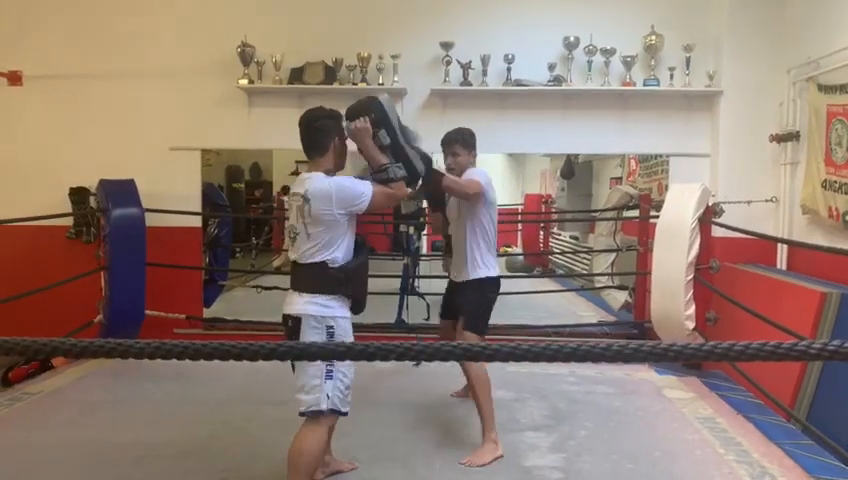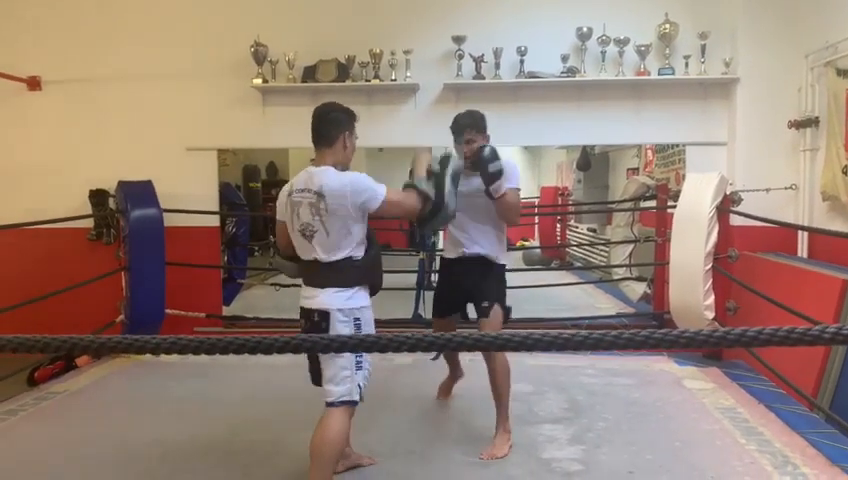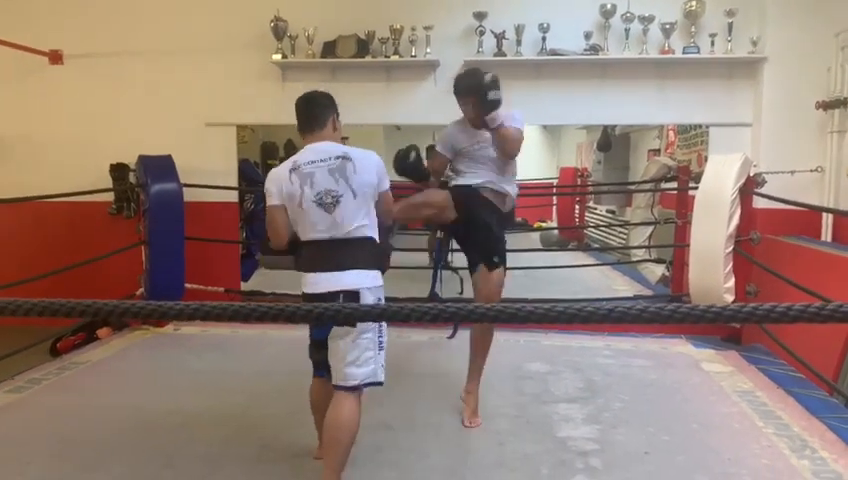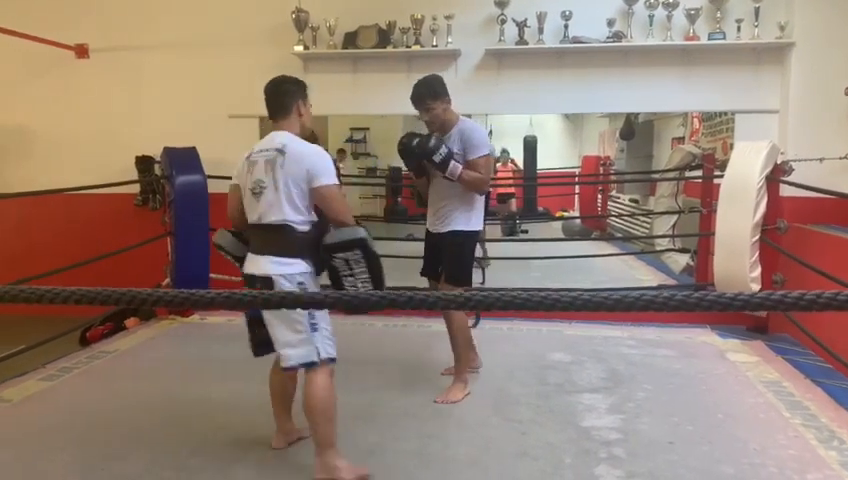
dt=1s
person 1, frame 1
left shoulder: (301, 186)
right shoulder: (335, 189)
right elbow: (398, 191)
right wrist: (367, 143)
left hip: (313, 306)
right hip: (322, 311)
left knee: (329, 396)
right knee: (318, 412)
person 1, frame 2
left shoulder: (290, 190)
right shoulder: (350, 184)
left elbow: (285, 247)
right elbow: (412, 205)
right wrist: (420, 170)
left hip: (313, 300)
right hip: (344, 303)
left knee: (343, 387)
right knee: (340, 400)
person 1, frame 3
left shoulder: (280, 174)
right shoulder: (367, 160)
left elbow: (279, 240)
right elbow: (387, 216)
left hip: (315, 282)
right hip: (359, 282)
left knee: (324, 373)
right knee: (349, 385)
left ankle: (325, 444)
person 1, frame 4
left shoulder: (250, 158)
right shoulder: (310, 154)
left elbow: (234, 214)
right elbow: (341, 217)
left hip: (259, 266)
right hip: (291, 268)
left knee: (288, 354)
right knee: (318, 363)
left ankle: (284, 428)
person 2, frame 1
left shoulder: (478, 177)
right shoulder: (453, 185)
left elbow: (466, 190)
right elbow: (441, 229)
right wrist: (435, 201)
left hip: (481, 279)
right hip: (459, 276)
right knee: (447, 334)
left ankle: (491, 440)
right ankle: (474, 386)
person 2, frame 2
left shoulder: (502, 168)
left elbow: (513, 216)
left wrist: (493, 179)
left hip: (489, 265)
right hip: (453, 261)
right knee: (442, 328)
left ankle: (503, 430)
right ankle: (454, 371)
person 2, frame 3
left shoulder: (509, 118)
right shoulder: (452, 133)
left elbow: (512, 149)
right elbow: (434, 174)
left wrist: (492, 112)
right wrist: (417, 172)
left hip: (493, 211)
right hip: (461, 201)
left knee: (488, 303)
right knee: (432, 201)
left ankle: (472, 389)
person 2, frame 4
left shoulder: (471, 132)
right shoulder: (430, 139)
left elbow: (483, 183)
left wrist: (448, 164)
right wrist: (416, 167)
left hip: (461, 228)
right hip: (436, 227)
right knee: (441, 296)
left ankle: (461, 380)
right ankle: (471, 356)
